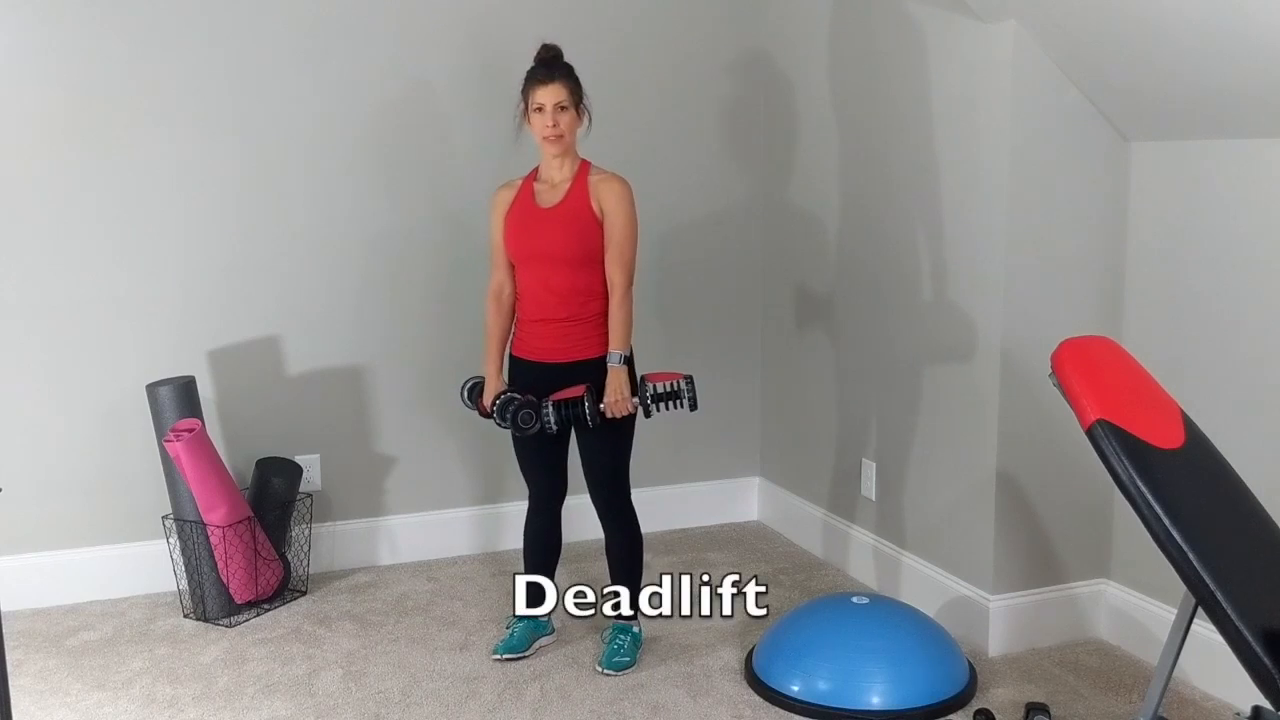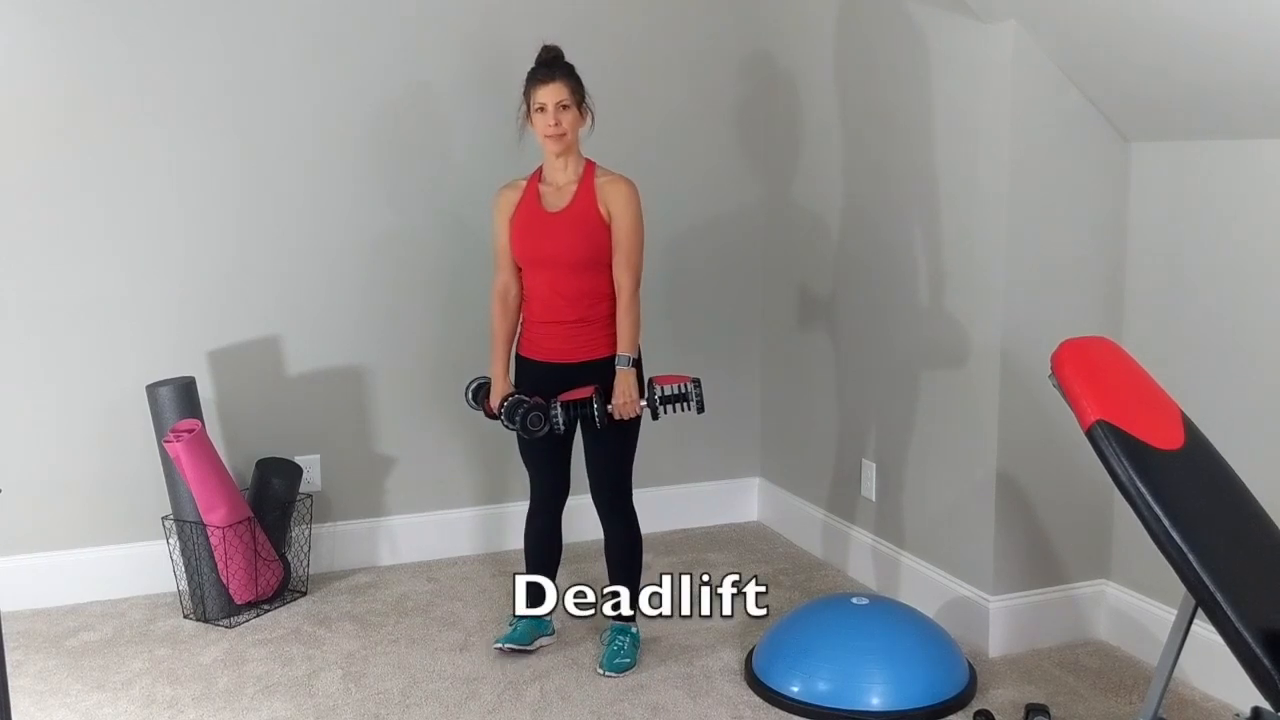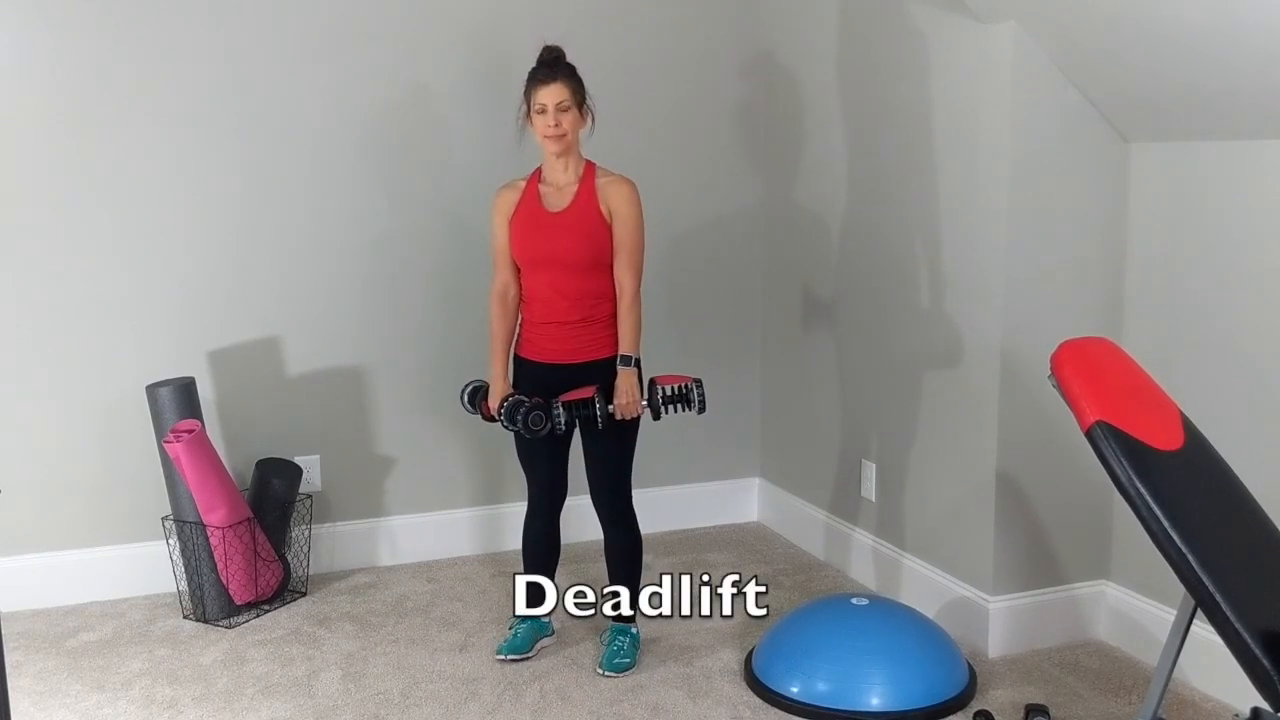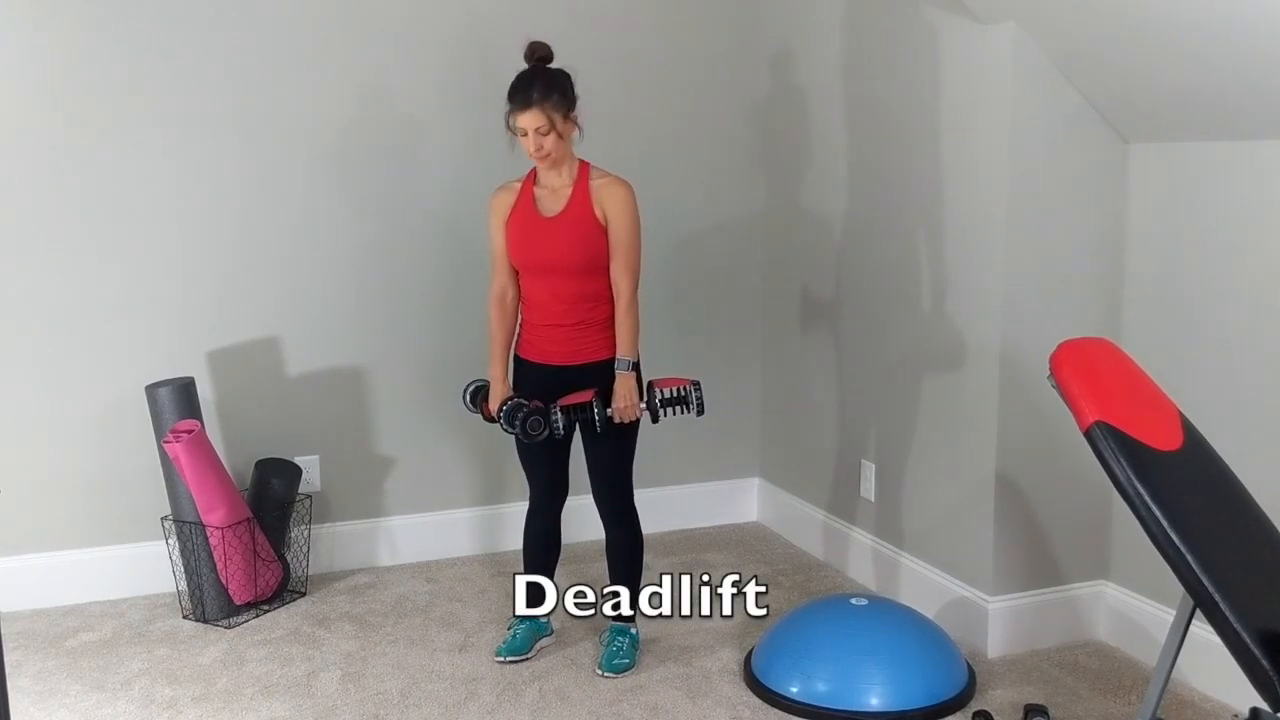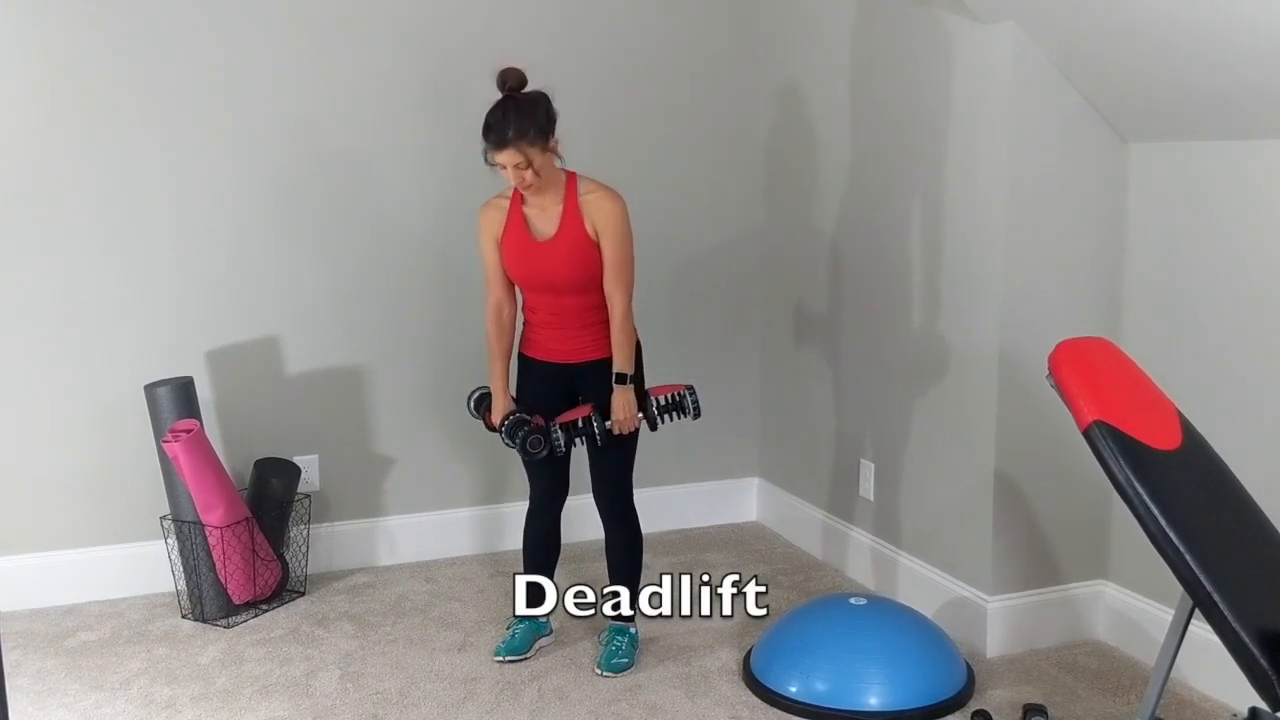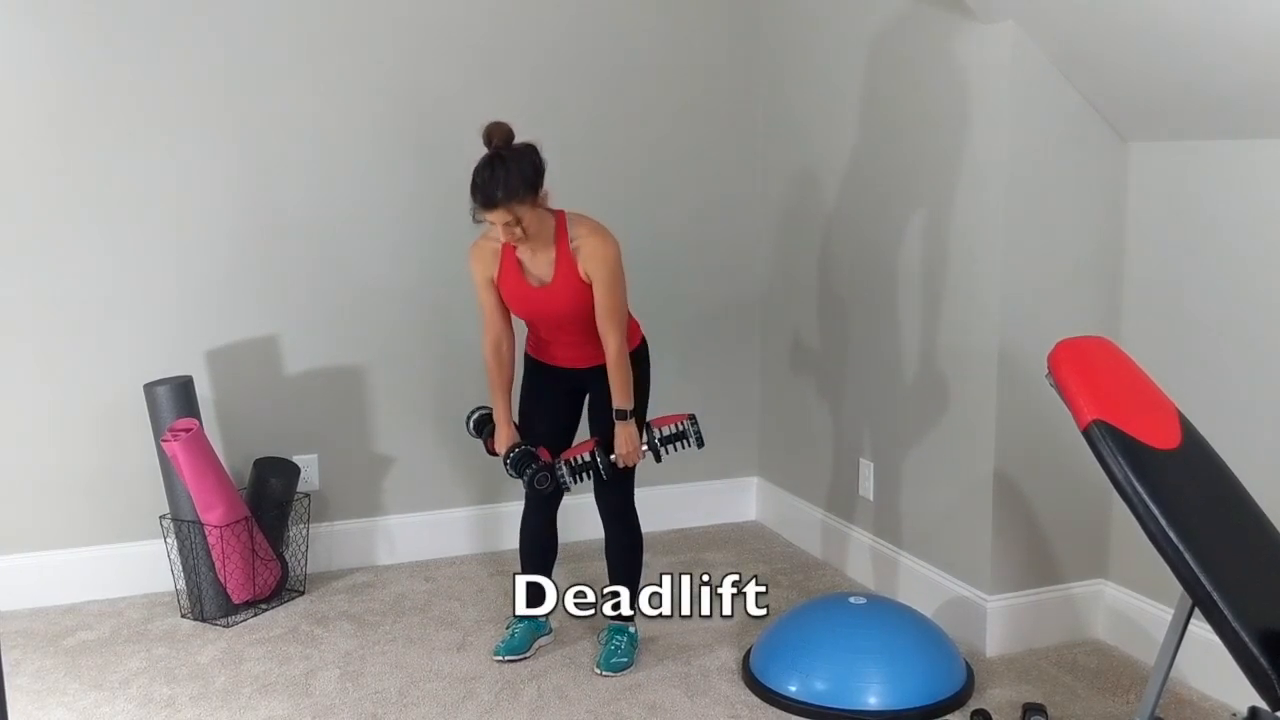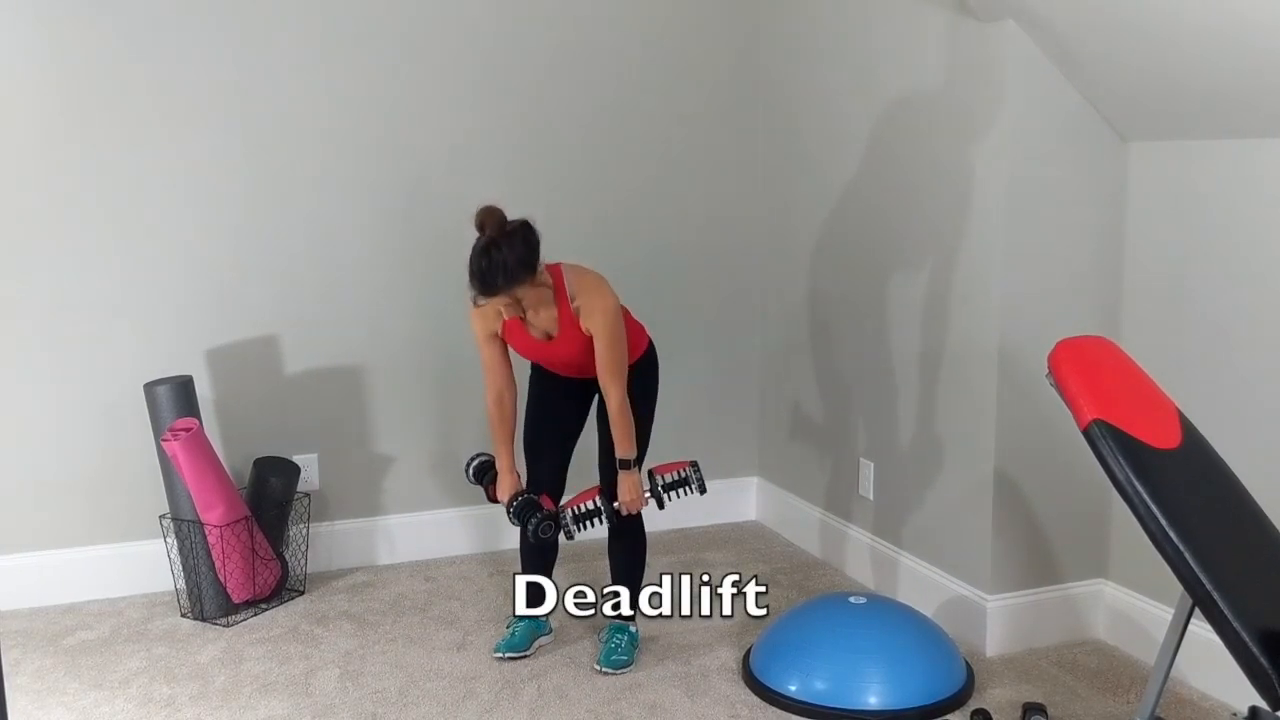
dt=0.5s
person 1, frame 1
left shoulder: (608, 190)
right shoulder: (508, 198)
left elbow: (619, 287)
right elbow: (501, 289)
left wrist: (618, 368)
right wrist: (492, 372)
left hip: (594, 367)
right hip: (530, 370)
left knee: (610, 497)
right knee: (542, 496)
left ankle: (626, 622)
right ankle: (536, 614)
person 1, frame 2
left shoulder: (614, 191)
right shoulder: (511, 199)
left elbow: (626, 289)
right elbow: (506, 289)
left wrist: (626, 369)
right wrist: (499, 373)
left hip: (603, 366)
right hip: (538, 369)
left knee: (612, 498)
right knee: (544, 495)
left ankle: (624, 625)
right ankle: (535, 614)
person 1, frame 3
left shoulder: (616, 192)
right shoulder: (510, 199)
left elbow: (628, 288)
right elbow: (505, 291)
left wrist: (628, 368)
right wrist: (498, 374)
left hip: (602, 368)
right hip: (535, 370)
left knee: (612, 499)
right knee: (542, 497)
left ankle: (624, 624)
right ankle: (535, 615)
person 1, frame 4
left shoulder: (611, 193)
right shoulder: (506, 201)
left elbow: (624, 292)
right elbow: (504, 294)
left wrist: (626, 372)
right wrist: (497, 376)
left hip: (601, 370)
right hip: (536, 372)
left knee: (613, 500)
right knee: (543, 498)
left ankle: (623, 625)
right ankle: (534, 617)
person 1, frame 5
left shoulder: (601, 205)
right shoulder: (494, 216)
left elbow: (619, 303)
right elbow: (500, 307)
left wrist: (623, 385)
right wrist: (499, 389)
left hip: (605, 365)
right hip: (541, 368)
left knee: (612, 499)
right knee: (544, 496)
left ankle: (622, 625)
right ankle: (533, 616)
person 1, frame 6
left shoulder: (592, 244)
right shoulder: (485, 255)
left elbow: (613, 340)
right elbow: (498, 342)
left wrist: (624, 419)
right wrist: (503, 421)
left hip: (613, 366)
right hip: (547, 370)
left knee: (613, 499)
right knee: (539, 495)
left ankle: (622, 624)
right ankle: (532, 615)
person 1, frame 7
left shoulder: (592, 297)
right shoulder: (487, 311)
left elbow: (614, 392)
right elbow: (499, 392)
left wrist: (628, 469)
right wrist: (505, 469)
left hip: (630, 369)
right hip: (555, 376)
left knee: (619, 501)
right knee: (537, 495)
left ankle: (623, 622)
right ankle: (532, 617)
